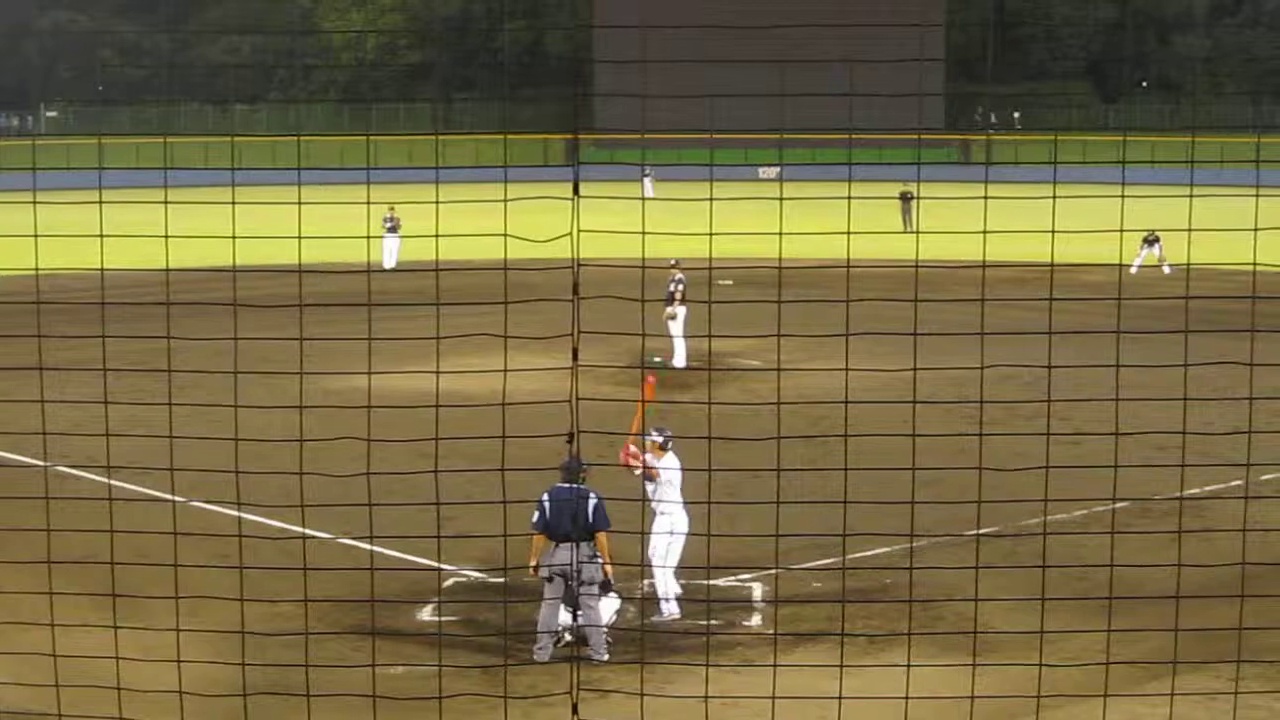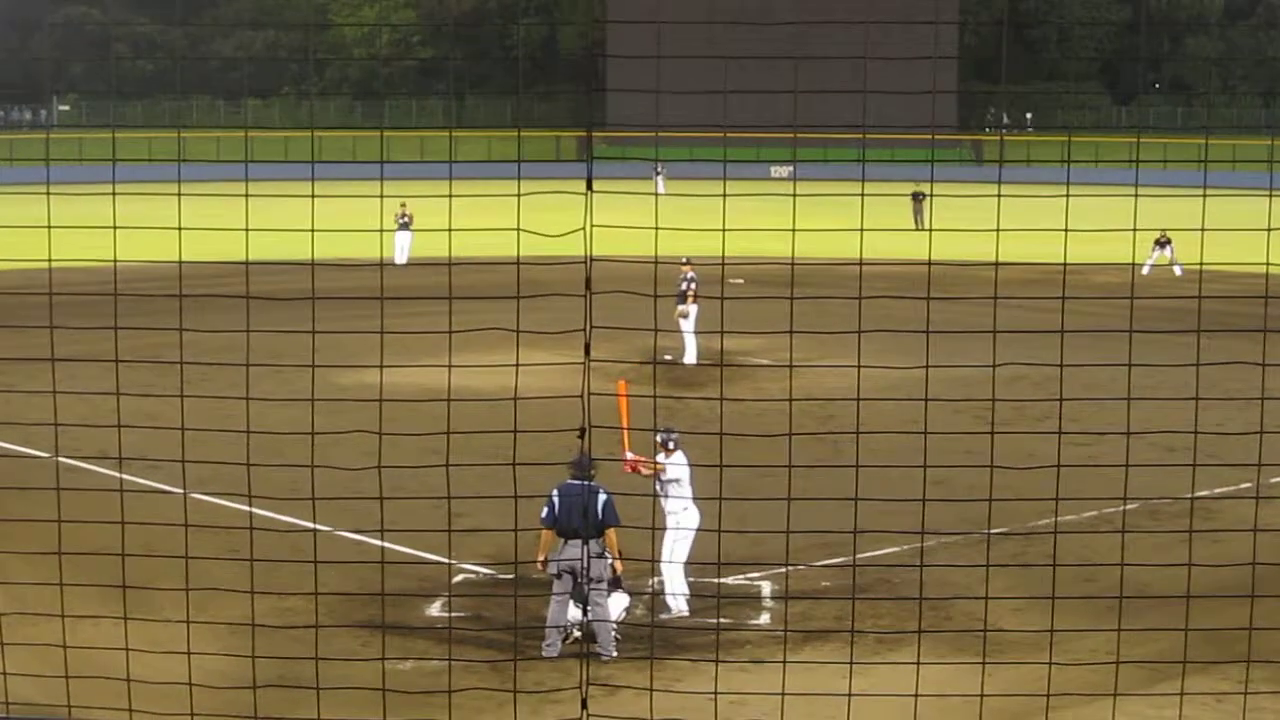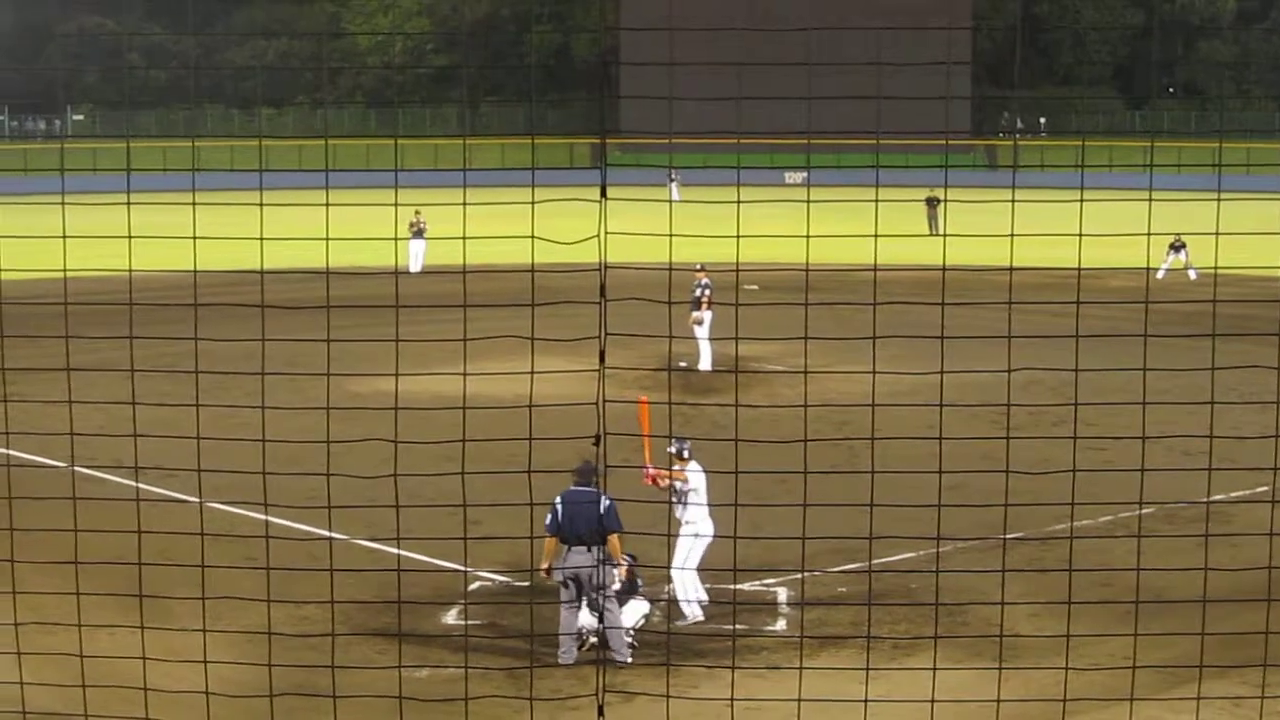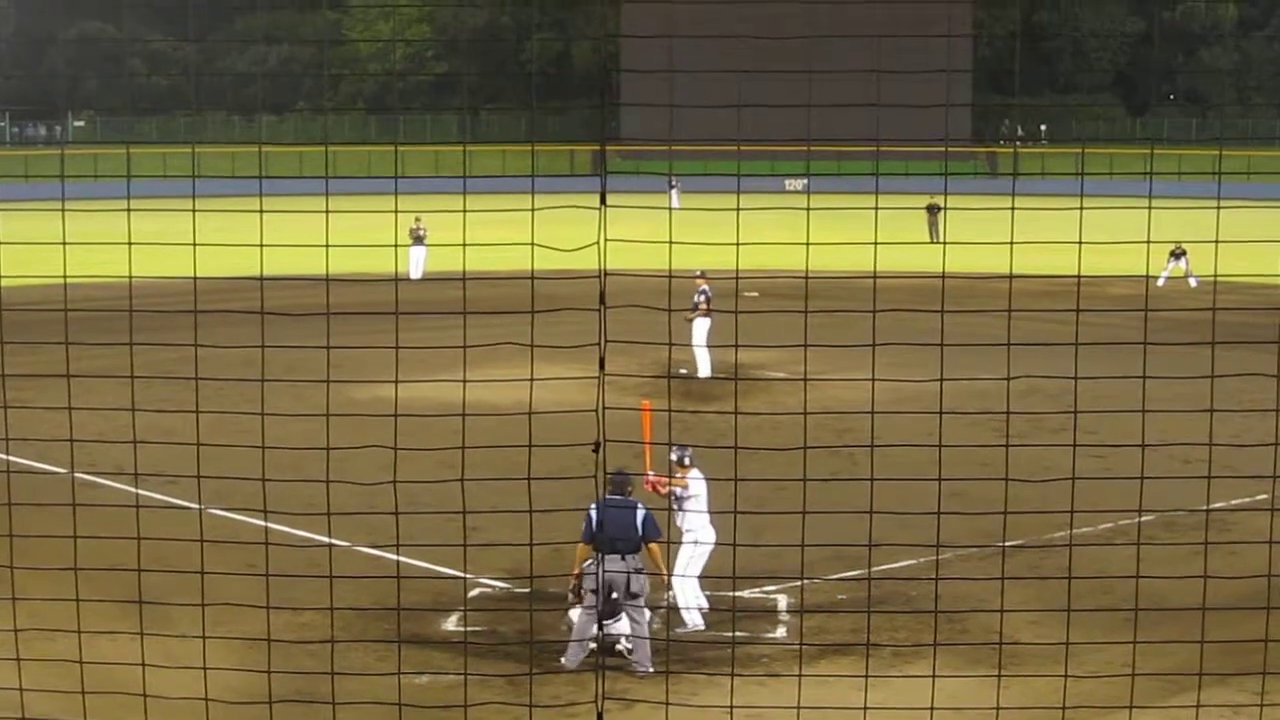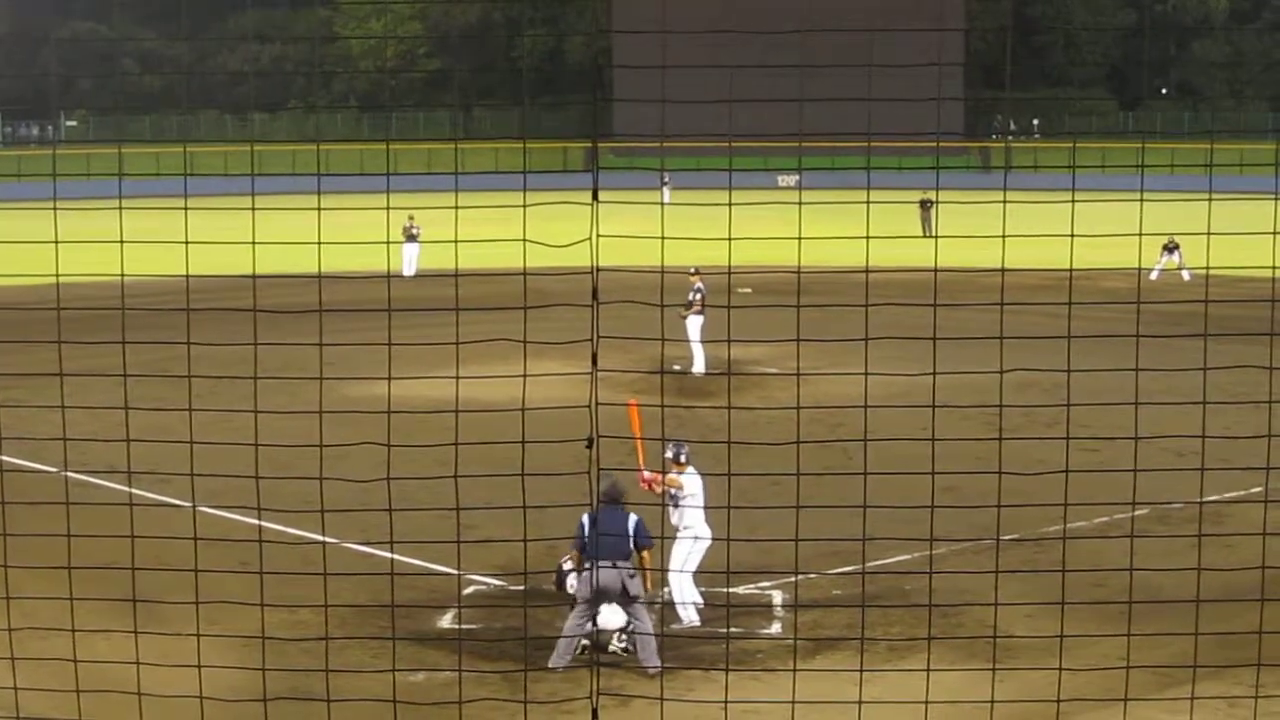
dt=1s
person 1, frame 1
left shoulder: (548, 496)
right shoulder: (591, 497)
left elbow: (538, 532)
right elbow: (600, 533)
left wrist: (534, 559)
right wrist: (606, 561)
left hip: (556, 554)
right hip: (584, 555)
left knee: (550, 603)
right knee: (590, 604)
left ankle: (542, 652)
right ankle: (598, 652)
person 1, frame 2
left shoulder: (558, 492)
right shoulder: (601, 494)
left elbow: (547, 528)
right elbow: (609, 530)
left wrist: (542, 554)
right wrist: (615, 558)
left hip: (566, 551)
right hip: (592, 552)
left knee: (559, 600)
right knee: (598, 601)
left ankle: (551, 648)
right ankle: (606, 649)
person 1, frame 3
left shoulder: (561, 500)
right shoulder: (603, 500)
left elbow: (551, 536)
right elbow: (612, 536)
left wrist: (546, 562)
right wrist: (620, 563)
left hip: (570, 558)
right hip: (595, 559)
left knee: (569, 607)
right knee: (609, 607)
left ankle: (566, 655)
right ankle: (621, 654)
person 1, frame 4
left shoulder: (595, 508)
right shoulder: (639, 510)
left elbow: (585, 543)
right elbow: (652, 544)
left wrist: (577, 568)
right wrist: (662, 569)
left hip: (601, 567)
right hip: (629, 568)
left knee: (588, 614)
right knee: (637, 617)
left ankle: (572, 659)
right ankle: (642, 664)
person 1, frame 5
left shoulder: (588, 518)
right shoulder: (632, 519)
left elbow: (576, 553)
right elbow: (644, 553)
left wrist: (579, 575)
right wrist: (647, 579)
left hip: (592, 573)
right hip: (622, 574)
left knee: (577, 618)
right knee: (640, 618)
left ankle: (558, 661)
right ankle: (652, 663)
person 2, frame 1
left shoulder: (671, 462)
right shoulder: (650, 458)
left elbow: (657, 475)
right elbow: (637, 468)
left wrist: (639, 457)
right wrist: (631, 458)
left hip: (673, 518)
right hip: (662, 517)
left knee: (662, 564)
right knee: (655, 556)
left ankle: (670, 610)
right ankle: (671, 589)
person 2, frame 2
left shoulder: (678, 463)
right shoulder: (664, 457)
left elbow: (659, 468)
right elbow: (650, 472)
left wrist: (636, 459)
right wrist: (636, 467)
left hip: (682, 517)
right hip: (679, 516)
left knee: (669, 562)
right knee: (675, 559)
left ankle: (679, 607)
right ankle: (681, 594)
person 2, frame 3
left shoulder: (695, 471)
right shoulder: (678, 469)
left elbow: (681, 477)
right elbow: (666, 485)
left wrist: (658, 472)
right wrist: (654, 478)
left hip: (697, 527)
right hip: (689, 526)
left knee: (679, 570)
right knee: (686, 567)
left ankle: (693, 612)
right ankle: (699, 597)
person 2, frame 4
left shoulder: (696, 479)
right shoulder: (680, 477)
left elbow: (680, 484)
right elbow: (666, 492)
left wrist: (657, 478)
right wrist: (654, 484)
left hip: (699, 535)
right hip: (692, 534)
left knee: (680, 578)
right knee: (687, 574)
left ankle: (694, 622)
right ankle: (700, 604)
person 2, frame 5
left shoulder: (692, 477)
right shoulder: (675, 475)
left elbow: (677, 485)
right elbow: (663, 491)
left wrist: (655, 477)
right wrist: (651, 484)
left hip: (695, 533)
right hip: (685, 533)
left knee: (676, 574)
right knee: (680, 572)
left ankle: (690, 618)
right ankle: (695, 601)
